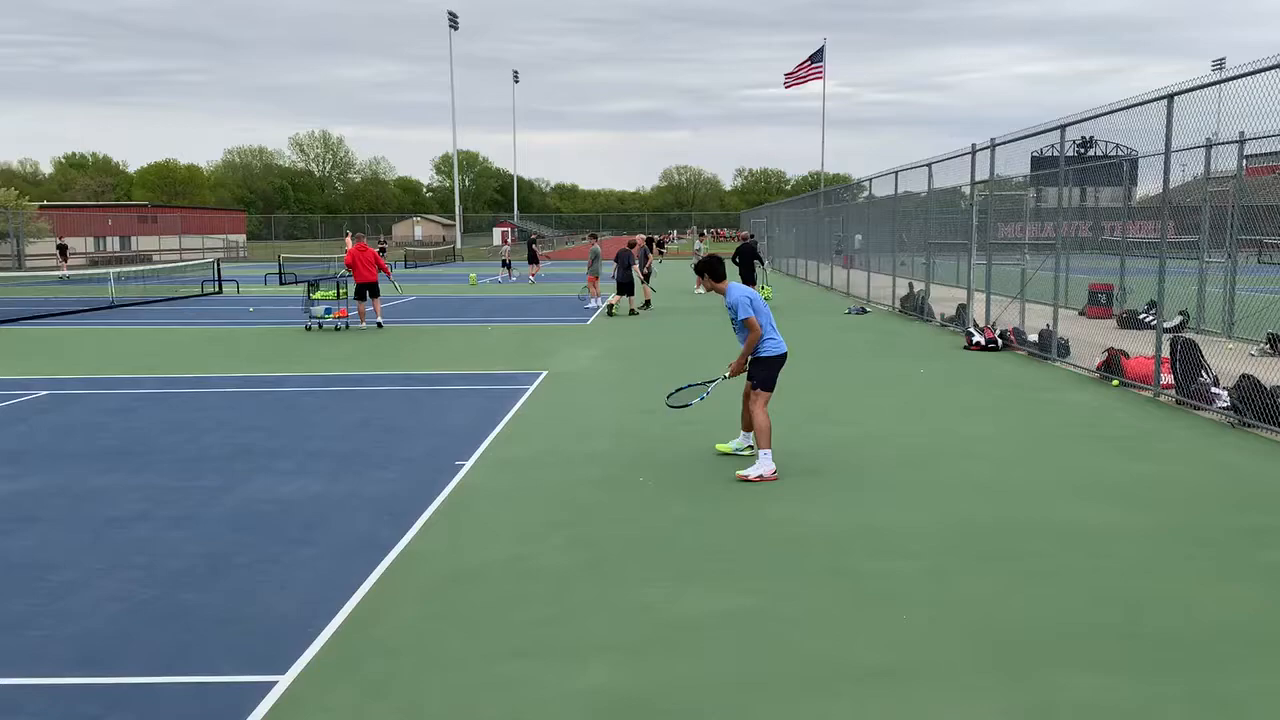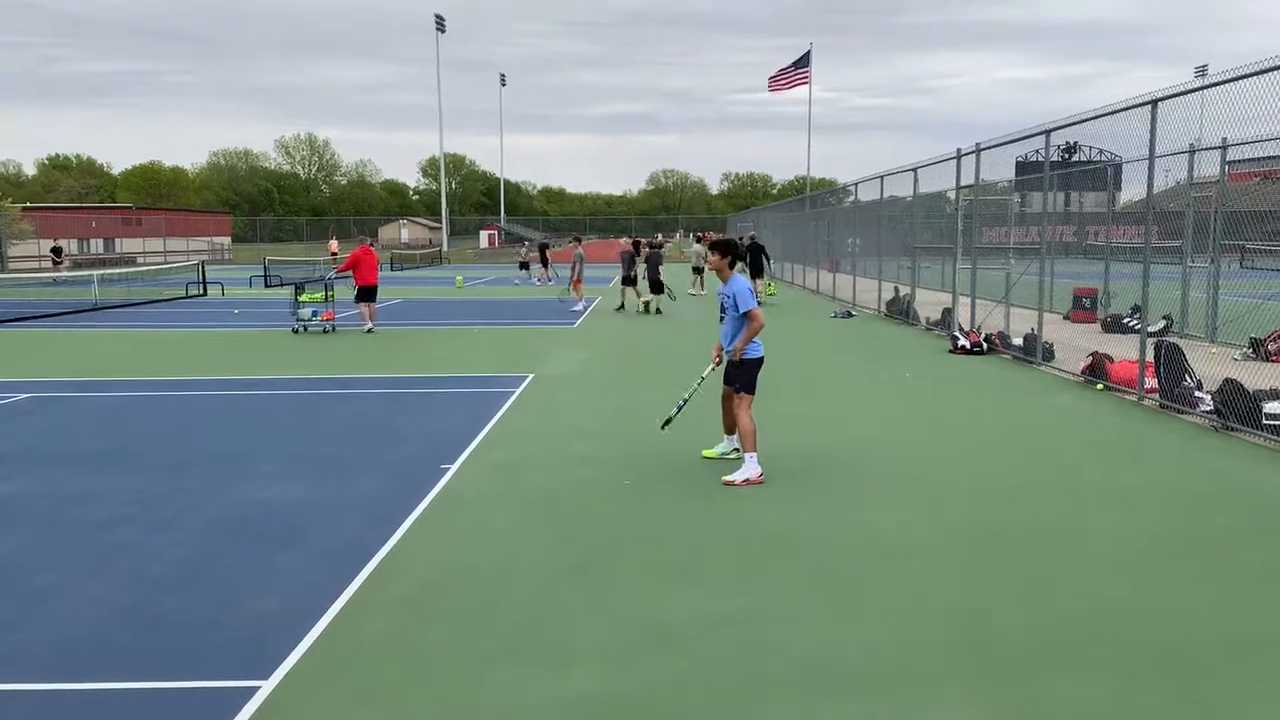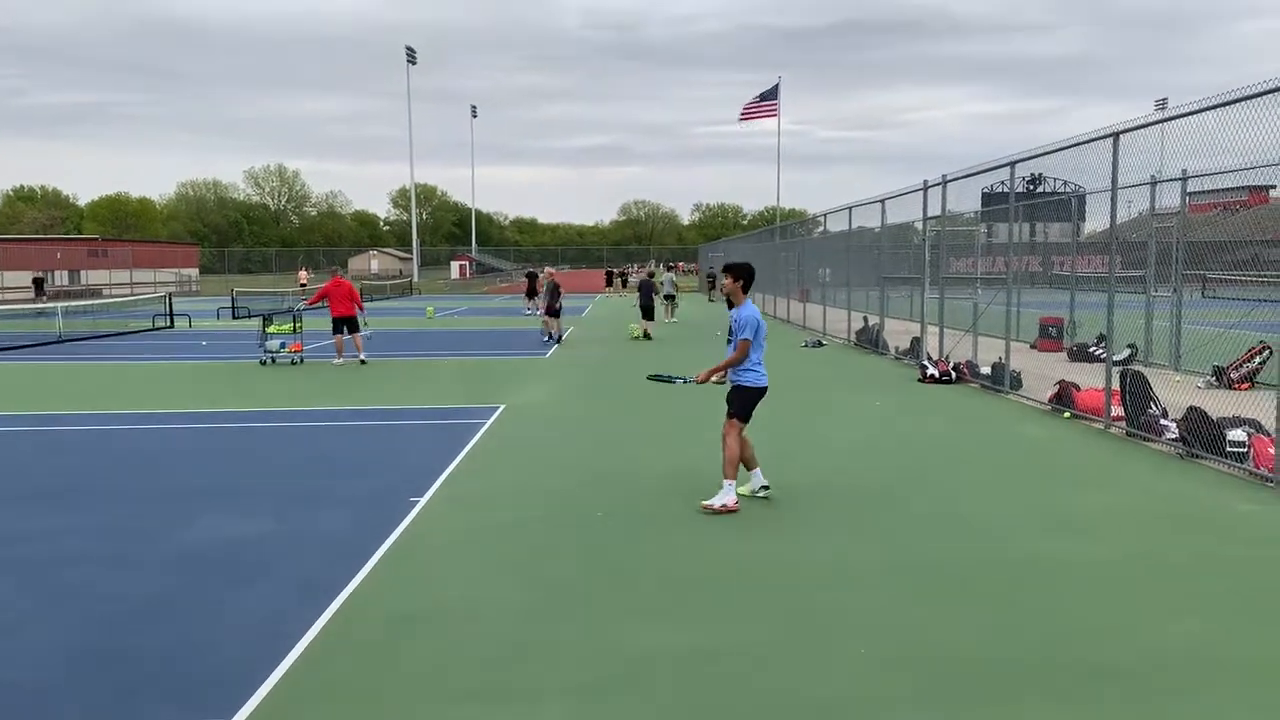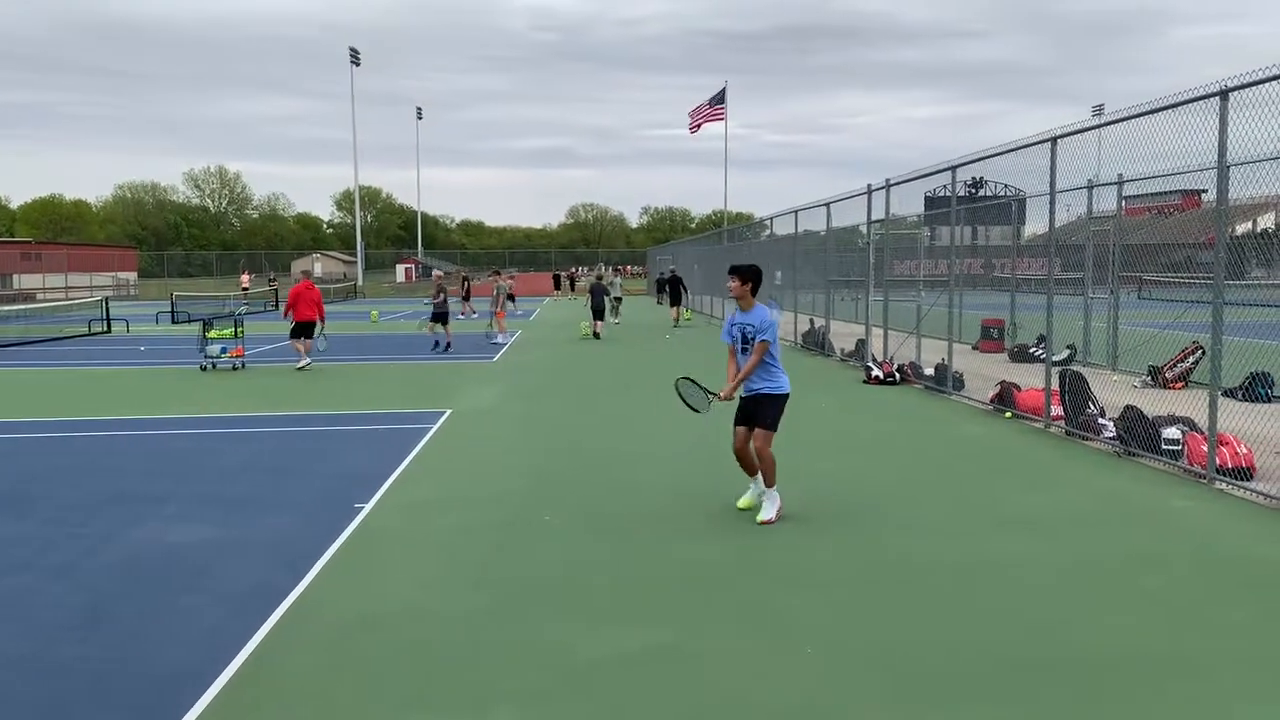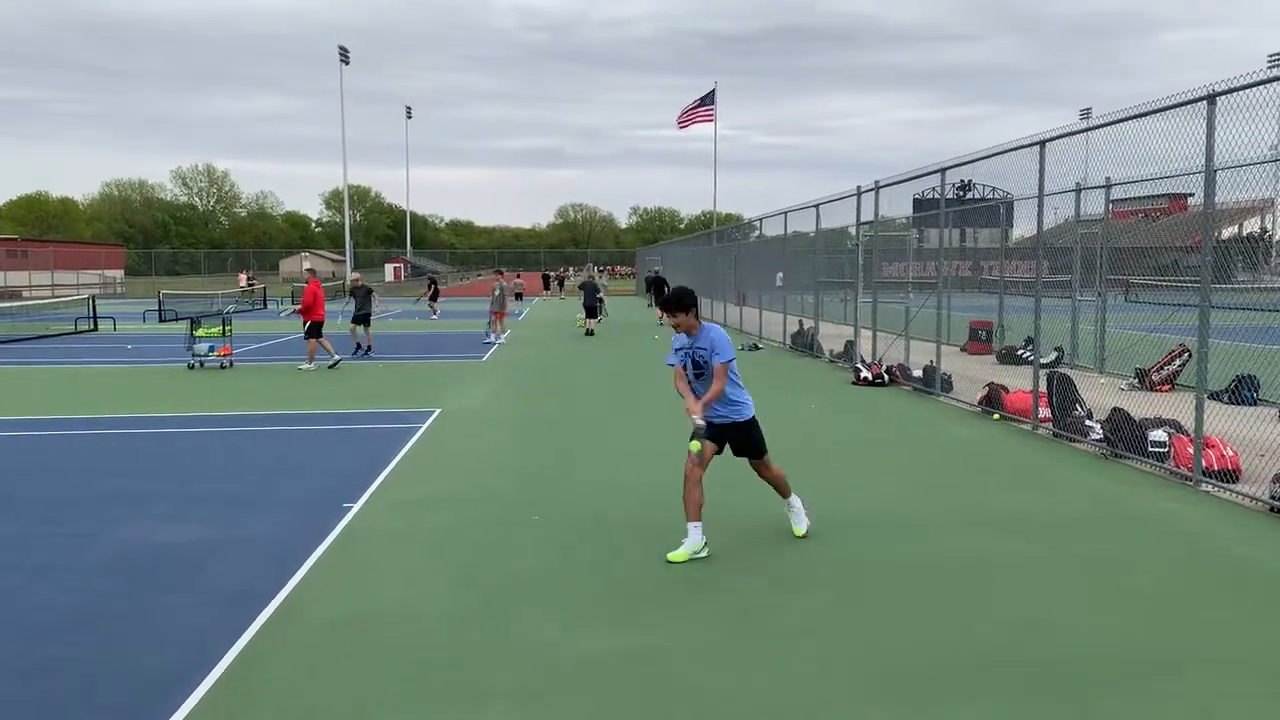
dt=1s
person 1, frame 1
left shoulder: (736, 297)
right shoulder: (733, 292)
left elbow: (756, 331)
left wrist: (740, 361)
right wrist: (742, 360)
left hip: (770, 353)
right hip: (764, 352)
left knee: (757, 405)
right knee: (748, 395)
left ankle: (766, 465)
right ankle: (745, 442)
person 1, frame 2
left shoulder: (740, 287)
right shoulder: (723, 286)
left elbow: (757, 322)
left wrist: (738, 348)
right wrist: (719, 347)
left hip: (746, 356)
right hip: (734, 354)
left knee: (740, 408)
right knee: (726, 398)
left ankle: (752, 468)
right ankle: (730, 445)
person 1, frame 3
left shoulder: (748, 315)
right shoulder: (737, 311)
left elbow: (740, 355)
left wrist: (710, 372)
right wrist: (723, 372)
left hip: (749, 383)
right hip: (743, 382)
left knee: (730, 434)
right knee: (735, 433)
left ankle: (728, 493)
right ankle: (758, 483)
person 1, frame 4
left shoulder: (766, 318)
right shoulder: (732, 319)
left elbow: (756, 358)
right elbow: (733, 357)
left wrist: (733, 387)
right wrist: (729, 387)
left hip: (773, 390)
right hip: (748, 391)
left knee: (761, 446)
right knee: (739, 446)
left ankle: (772, 498)
right ankle: (756, 483)
person 1, frame 5
left shoulder: (717, 336)
right shoulder: (678, 342)
left elbow: (721, 382)
right elbow: (680, 380)
left wrist: (701, 404)
right wrist: (690, 402)
left hip: (738, 416)
right hip: (708, 419)
left knee: (765, 469)
right knee: (692, 471)
left ankle: (792, 504)
right ankle: (695, 540)
